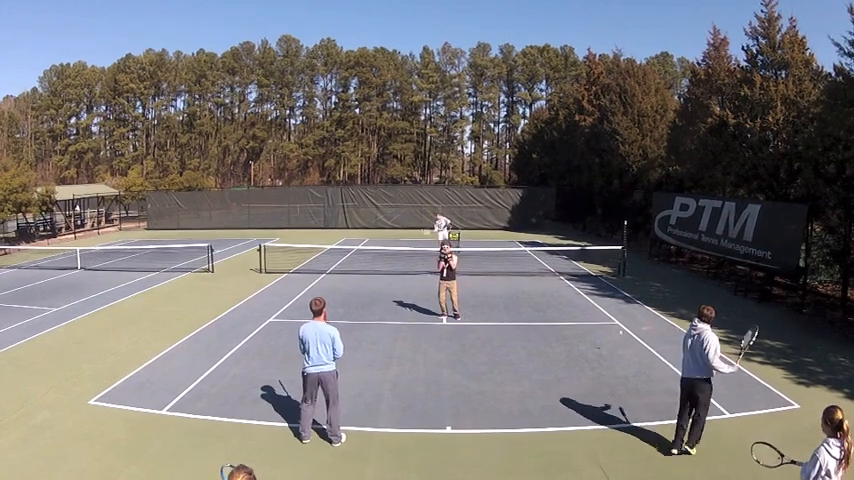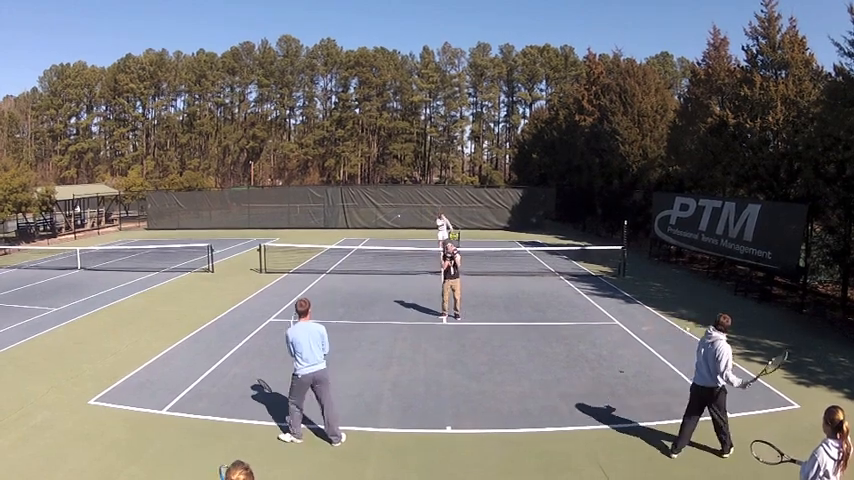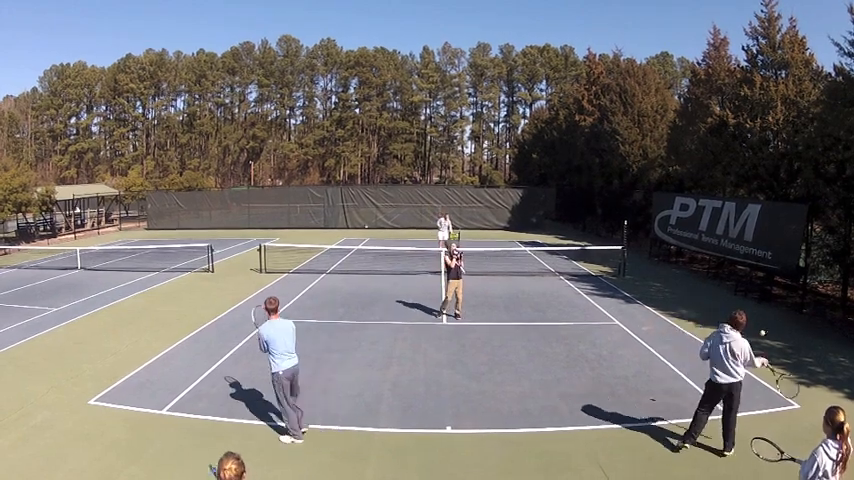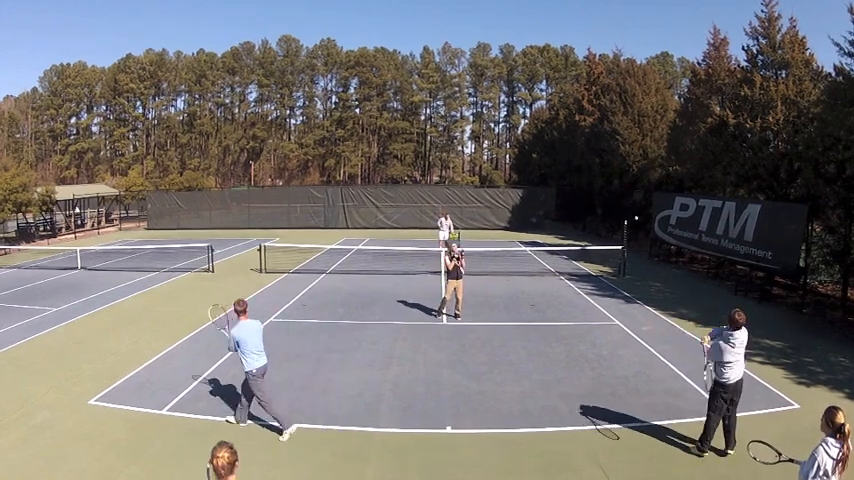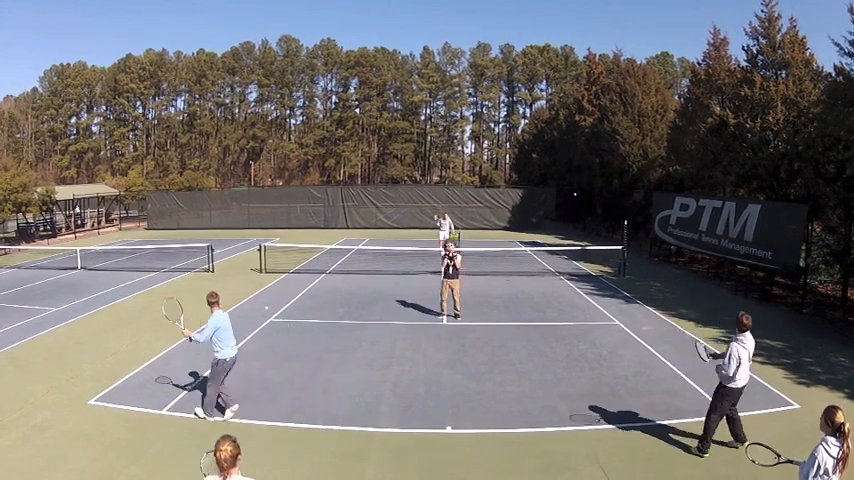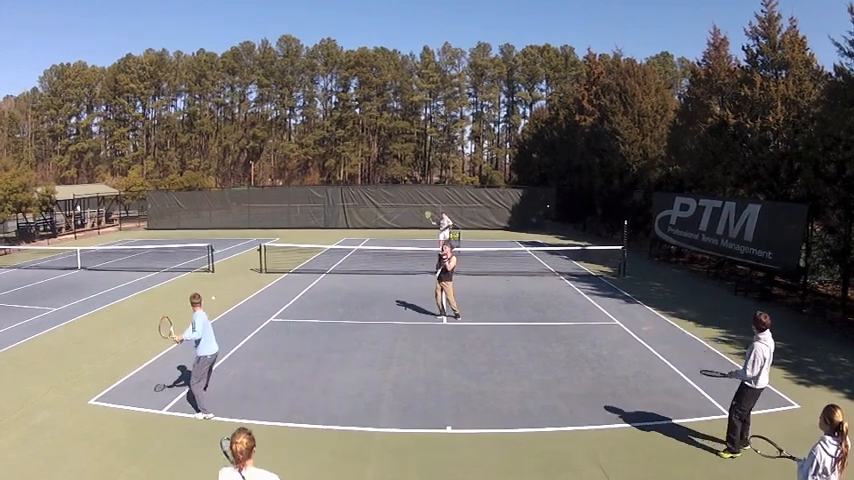
dt=0.3s
person 1, frame 1
left shoulder: (689, 333)
right shoulder: (710, 337)
right elbow: (714, 363)
right wrist: (731, 368)
left hip: (686, 378)
right hip: (702, 381)
left knee: (684, 413)
right knee: (700, 414)
left ankle: (676, 445)
right ankle: (690, 444)
person 1, frame 2
left shoulder: (704, 339)
right shoulder: (724, 347)
right elbow: (725, 374)
right wrist: (741, 383)
left hip: (698, 385)
right hip: (715, 389)
left knee: (690, 418)
right knee: (720, 420)
left ankle: (676, 449)
right ankle: (726, 448)
person 1, frame 3
left shoulder: (714, 337)
right shoulder: (742, 343)
left elbow: (703, 355)
right elbow: (751, 362)
right wrist: (762, 361)
left hip: (716, 383)
right hip: (734, 384)
left knee: (702, 411)
right knee: (730, 417)
left ankle: (687, 439)
right ankle: (728, 447)
person 1, frame 4
left shoulder: (720, 344)
right shoulder: (743, 333)
left elbow: (711, 357)
right elbow: (723, 329)
left wrist: (710, 344)
right wrist: (709, 335)
left hip: (722, 384)
right hip: (737, 382)
left knee: (713, 415)
right knee: (730, 415)
left ankle: (703, 447)
right ankle: (730, 446)
person 1, frame 5
left shoulder: (734, 346)
right shoulder: (749, 340)
left elbow: (726, 372)
left wrist: (718, 368)
right wrist: (720, 355)
left hip: (730, 385)
right hip: (741, 383)
left knee: (713, 415)
right knee: (730, 410)
left ankle: (703, 448)
right ankle: (740, 438)
person 1, frame 6
left shoulder: (758, 346)
right shoulder: (768, 340)
left elbow: (750, 372)
left wrist: (734, 373)
right wrist: (741, 371)
left hip: (751, 385)
right hip: (758, 384)
left knee: (735, 413)
right knee: (744, 413)
left ankle: (733, 448)
right ankle: (743, 441)
person 2, frame 1
left shoulder: (303, 329)
right shoulder: (332, 331)
left elbow: (302, 351)
right elbow: (338, 353)
left hip: (310, 372)
right hip: (328, 372)
left knee: (307, 403)
right knee: (333, 405)
left ankle: (304, 434)
right ankle: (335, 437)
person 2, frame 2
left shoulder: (291, 332)
right shoulder: (320, 328)
left elbow: (292, 353)
right elbow: (325, 350)
left hip: (301, 374)
right hip: (320, 371)
left knee: (295, 405)
right knee: (327, 405)
left ankle: (295, 434)
right ankle: (335, 437)
person 2, frame 3
left shoulder: (263, 330)
right shoulder: (289, 324)
left elbow: (263, 349)
left hip: (279, 371)
right hip: (294, 365)
left knee: (285, 404)
right knee: (293, 398)
left ankle: (295, 435)
right ankle: (300, 425)
person 2, frame 4
left shoulder: (235, 331)
right shoulder: (257, 324)
left elbow: (235, 348)
left hip: (253, 369)
right hip: (263, 364)
left knee: (265, 400)
right knee: (246, 390)
left ankle: (286, 427)
right ankle: (240, 418)
person 2, frame 5
left shoulder: (215, 318)
right shoulder: (223, 314)
left elbow: (203, 338)
right elbow: (209, 333)
left wrist: (190, 334)
right wrist: (194, 335)
left hip: (223, 358)
right hip: (232, 355)
left knee: (212, 385)
right knee: (218, 383)
left ankle: (207, 413)
right ankle: (231, 404)
person 2, frame 6
left shoulder: (198, 316)
right shoulder: (199, 315)
left elbow: (197, 335)
right elbow: (191, 331)
left wrist: (183, 337)
right wrist: (182, 337)
left hip: (205, 354)
right hip: (213, 352)
left knee: (195, 383)
right knee: (204, 375)
left ankle: (204, 412)
right ankle: (202, 391)
